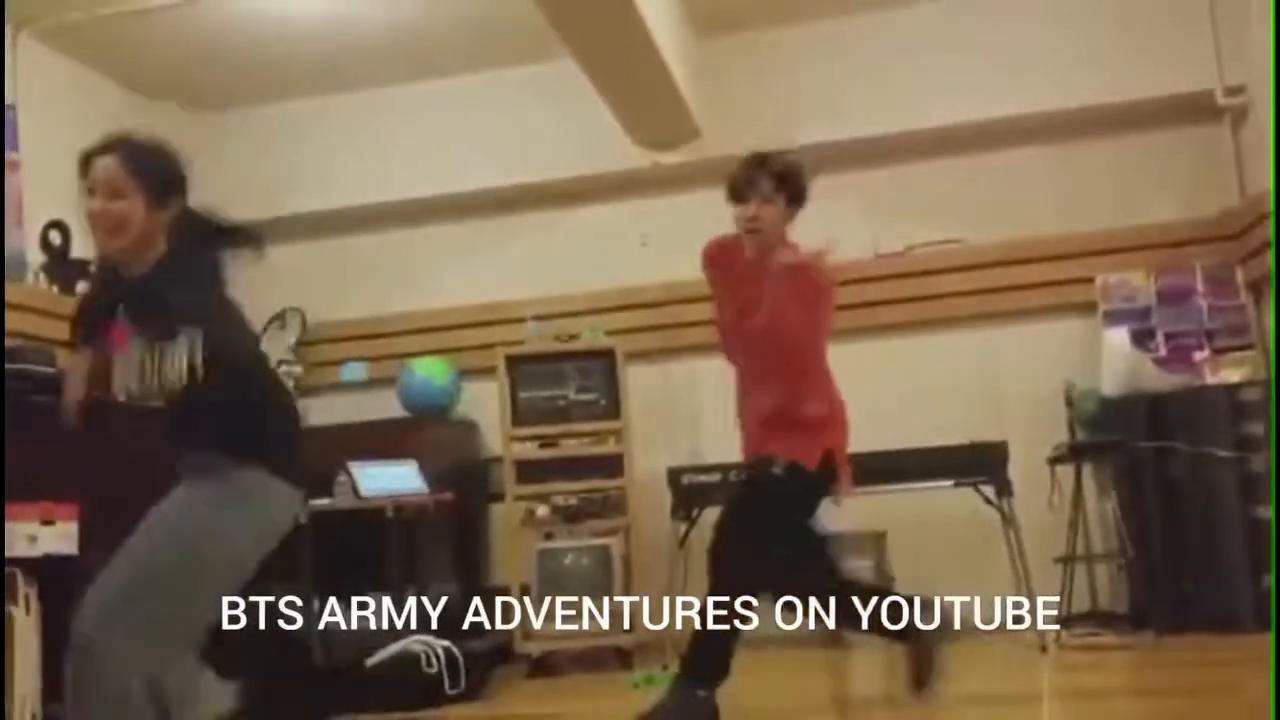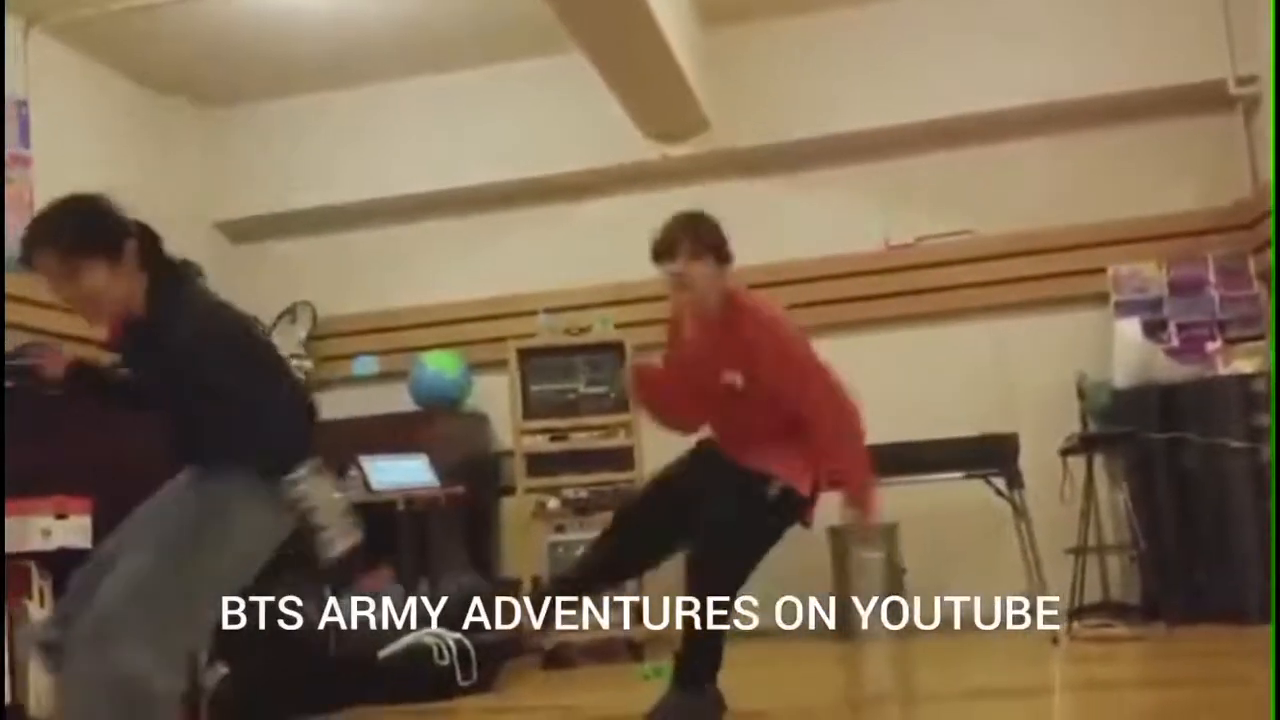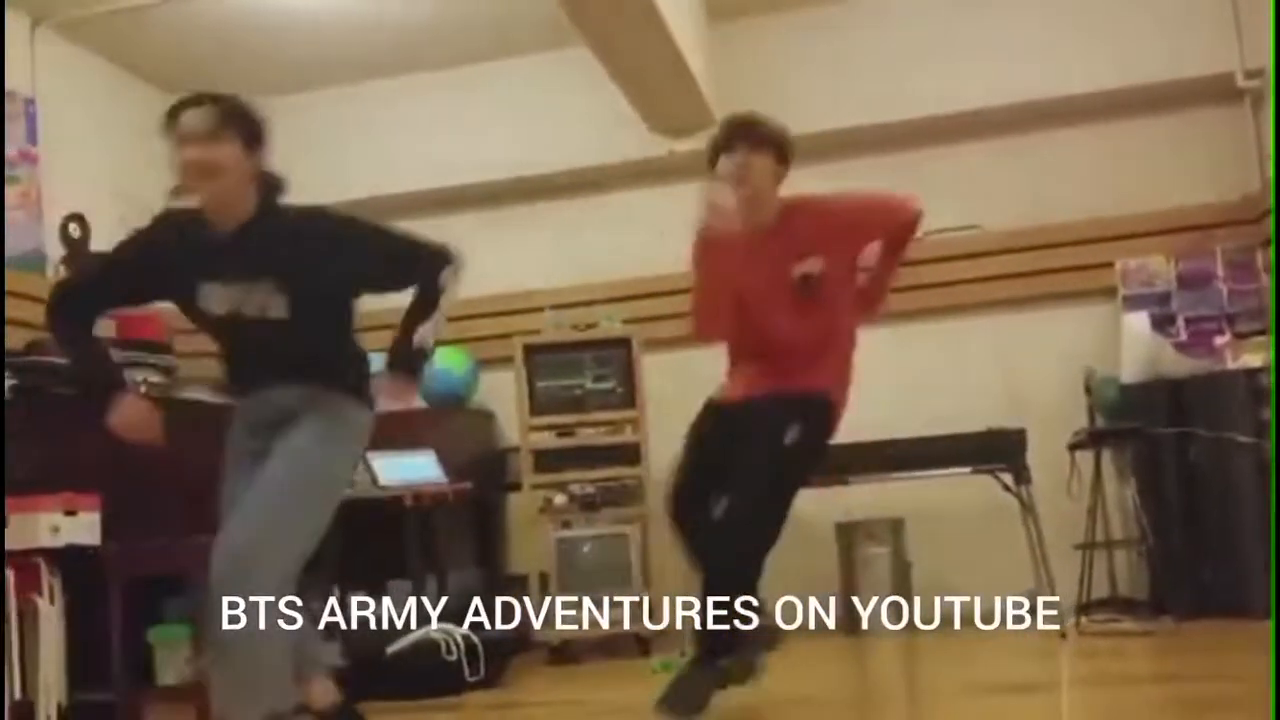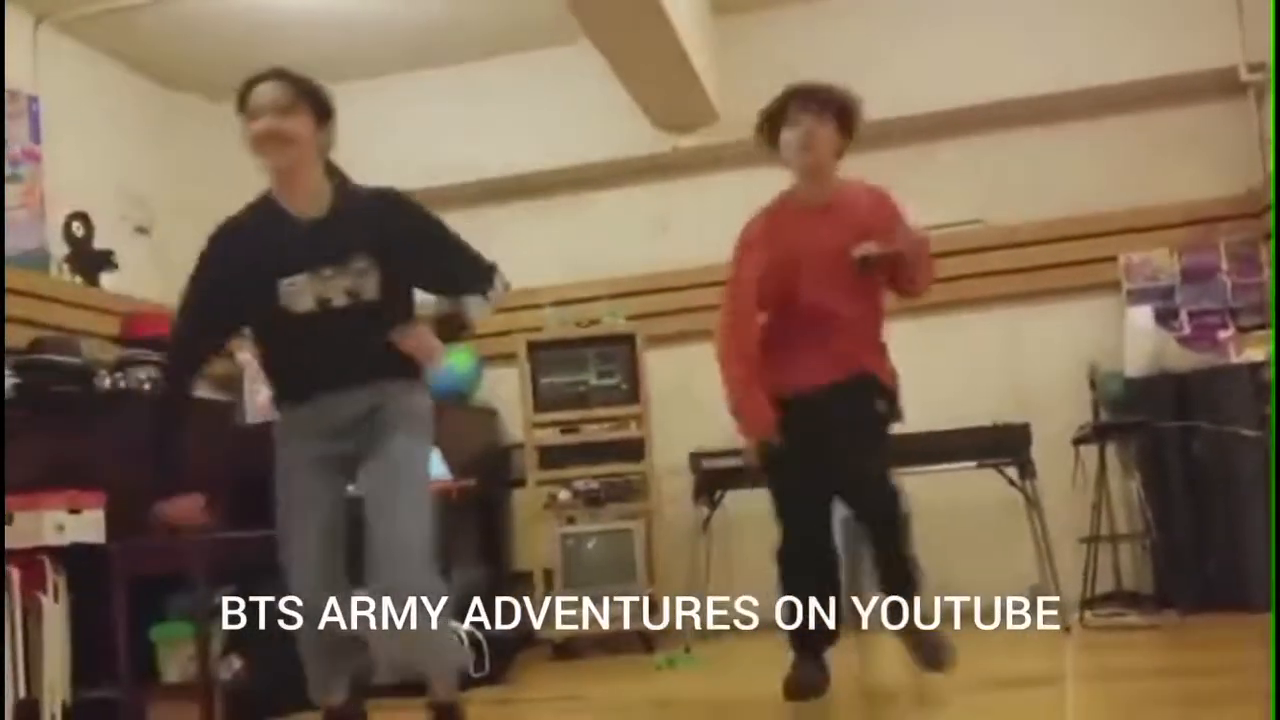
dt=0.2s
person 1, frame 1
left shoulder: (185, 282)
right shoulder: (126, 276)
left elbow: (195, 361)
left wrist: (100, 374)
left hip: (249, 473)
right hip: (221, 468)
left knee: (111, 626)
person 1, frame 2
left shoulder: (196, 329)
right shoulder: (142, 321)
left elbow: (295, 432)
right wrist: (73, 376)
left hip: (261, 484)
right hip: (216, 476)
left knee: (132, 632)
right knee: (89, 613)
person 1, frame 3
left shoulder: (310, 234)
right shoulder: (170, 241)
left elbow: (439, 265)
right elbow: (67, 305)
left wrist: (406, 359)
right wrist: (113, 392)
left hip: (328, 410)
right hip: (255, 414)
left knee: (245, 567)
right knee: (244, 573)
person 1, frame 4
left shoulder: (386, 216)
right shoulder: (241, 243)
left elbow: (487, 280)
right elbow: (186, 353)
left wrist: (442, 329)
right wrist: (172, 476)
left hip: (393, 408)
right hip: (306, 424)
left knee: (402, 568)
right knee: (312, 589)
person 2, frame 1
left shoulder: (808, 278)
right shoulder: (717, 257)
left elbow: (790, 355)
left wrist: (779, 280)
left hip: (805, 437)
right hip: (765, 435)
left knee: (734, 554)
right knee: (797, 574)
right ankle: (909, 627)
person 2, frame 2
left shoulder: (764, 329)
right shoulder: (681, 329)
left elbow: (833, 412)
right elbow: (684, 416)
left wrist: (855, 489)
right wrist: (647, 383)
left hip: (783, 464)
right hip: (726, 455)
left knee: (714, 563)
right knee: (634, 531)
right ankle: (563, 597)
person 2, frame 3
left shoulder: (826, 219)
right shoulder: (719, 243)
left elbow: (904, 215)
right elbow: (710, 326)
left wrist: (872, 283)
right wrist: (716, 240)
left hip: (808, 390)
right hip: (746, 389)
left knee: (746, 517)
right knee: (690, 503)
left ankle: (714, 655)
right ankle: (742, 630)
person 2, frame 4
left shoulder: (873, 206)
right shoulder: (766, 230)
left elbow: (908, 286)
right elbow: (737, 322)
left wrist: (913, 261)
right wrist: (748, 408)
left hip: (858, 378)
right hip: (786, 391)
left knee: (871, 495)
right knee: (802, 529)
left ankle: (908, 611)
right ankle: (809, 649)
